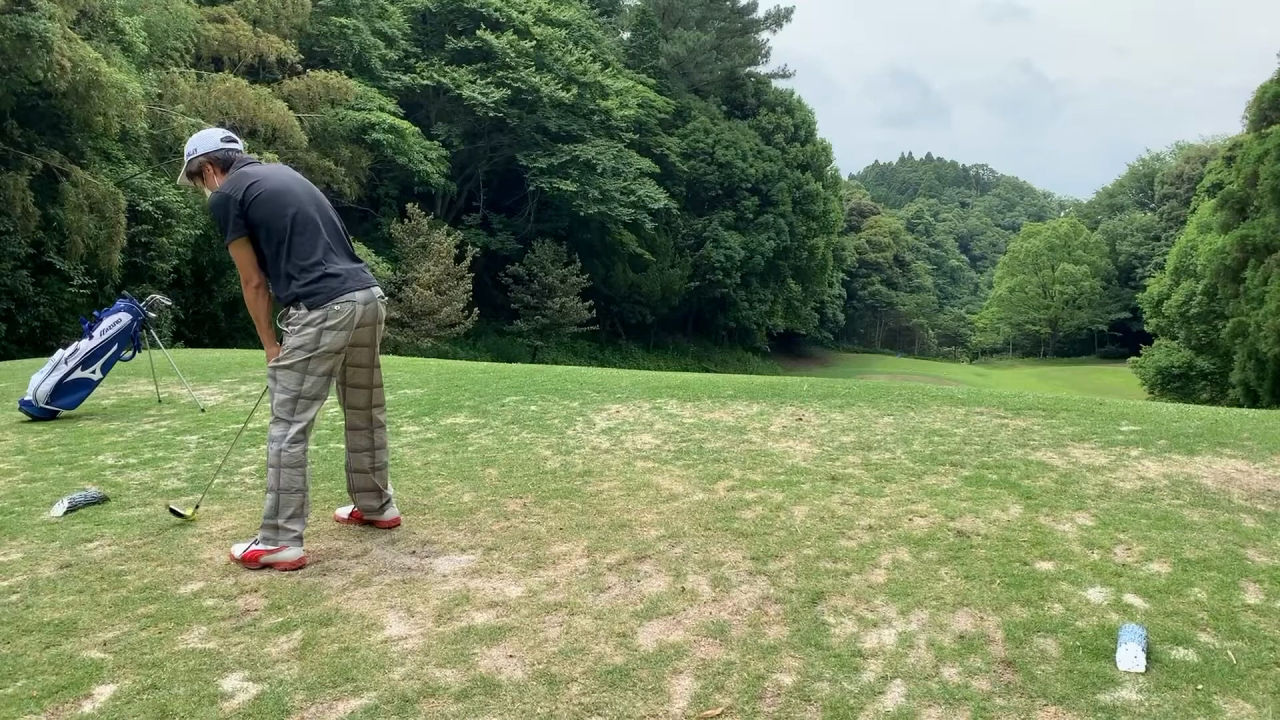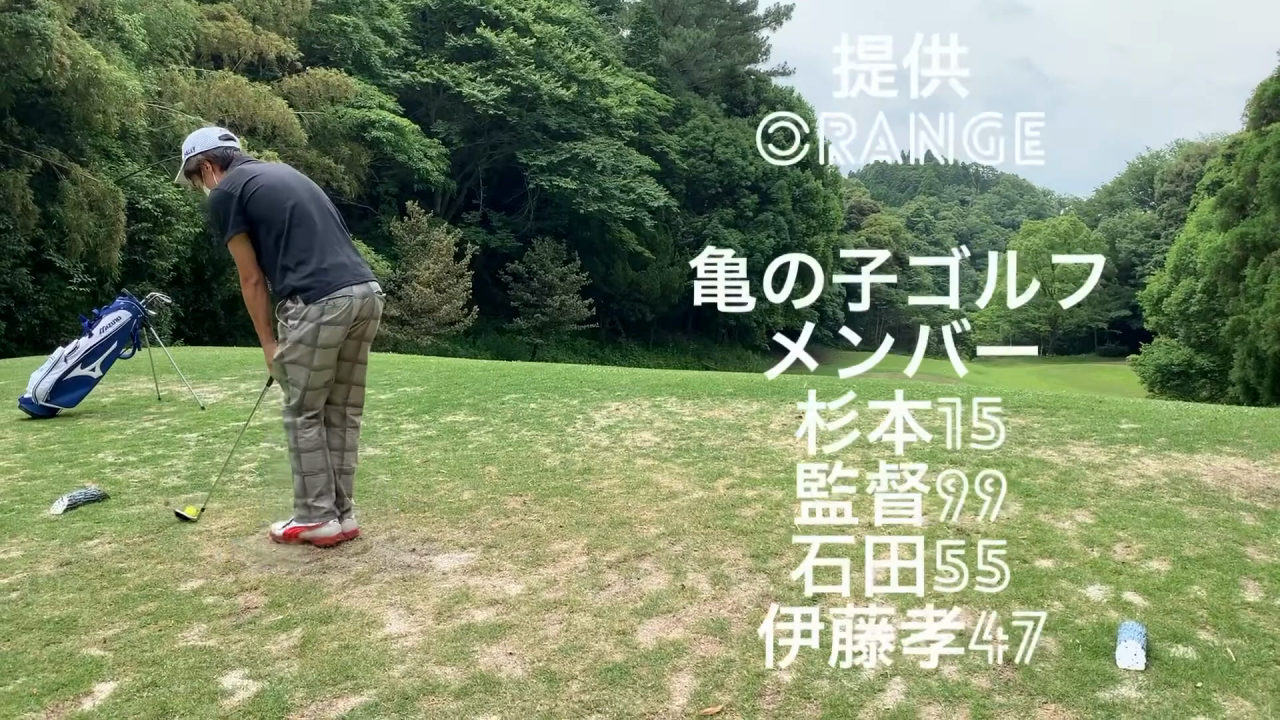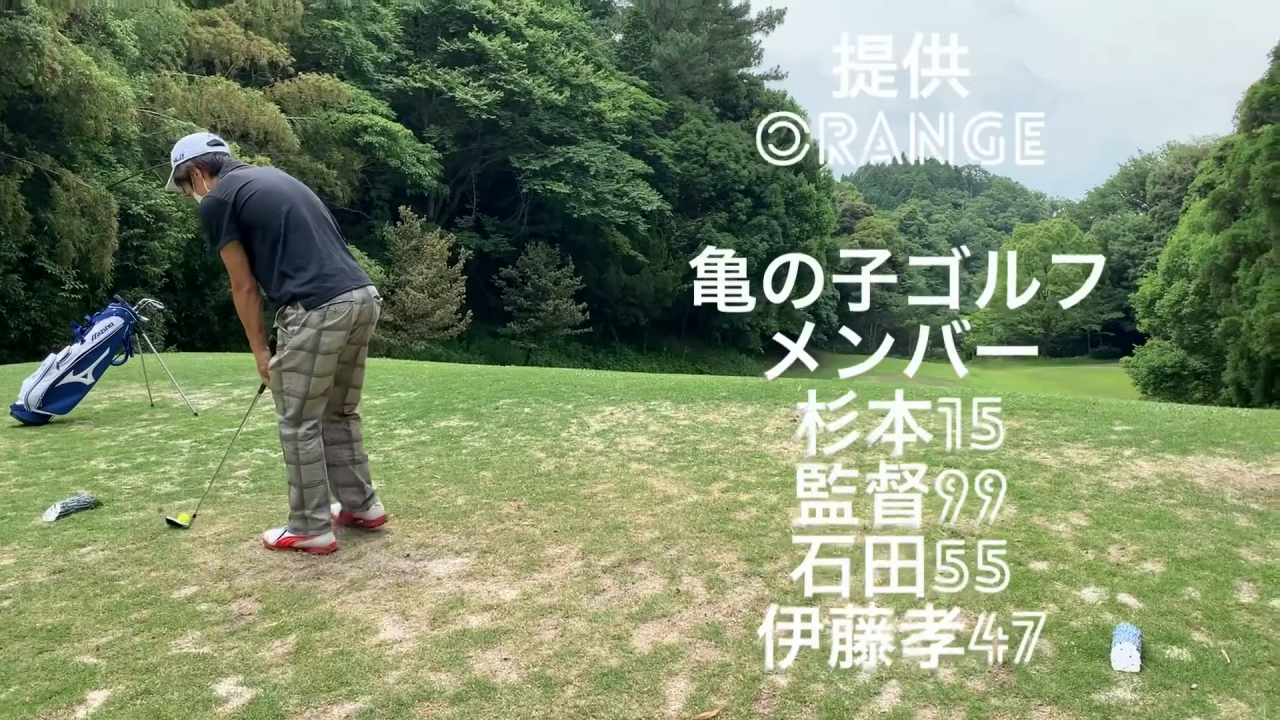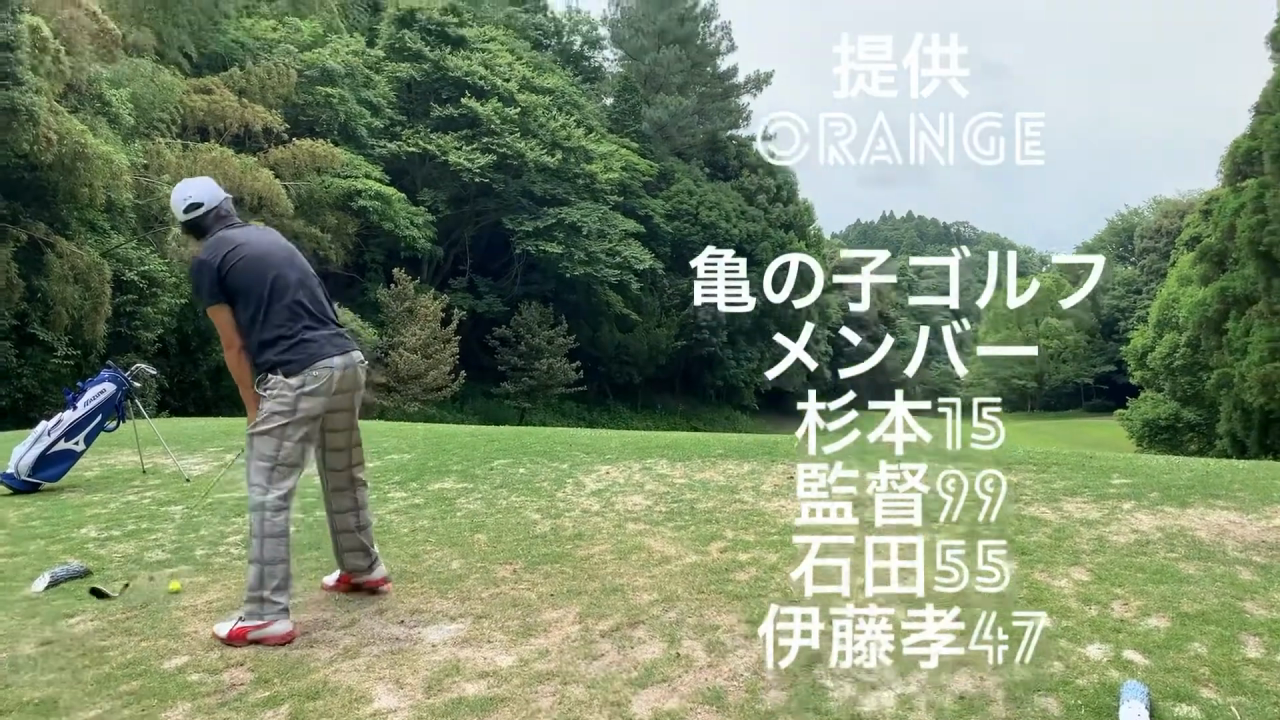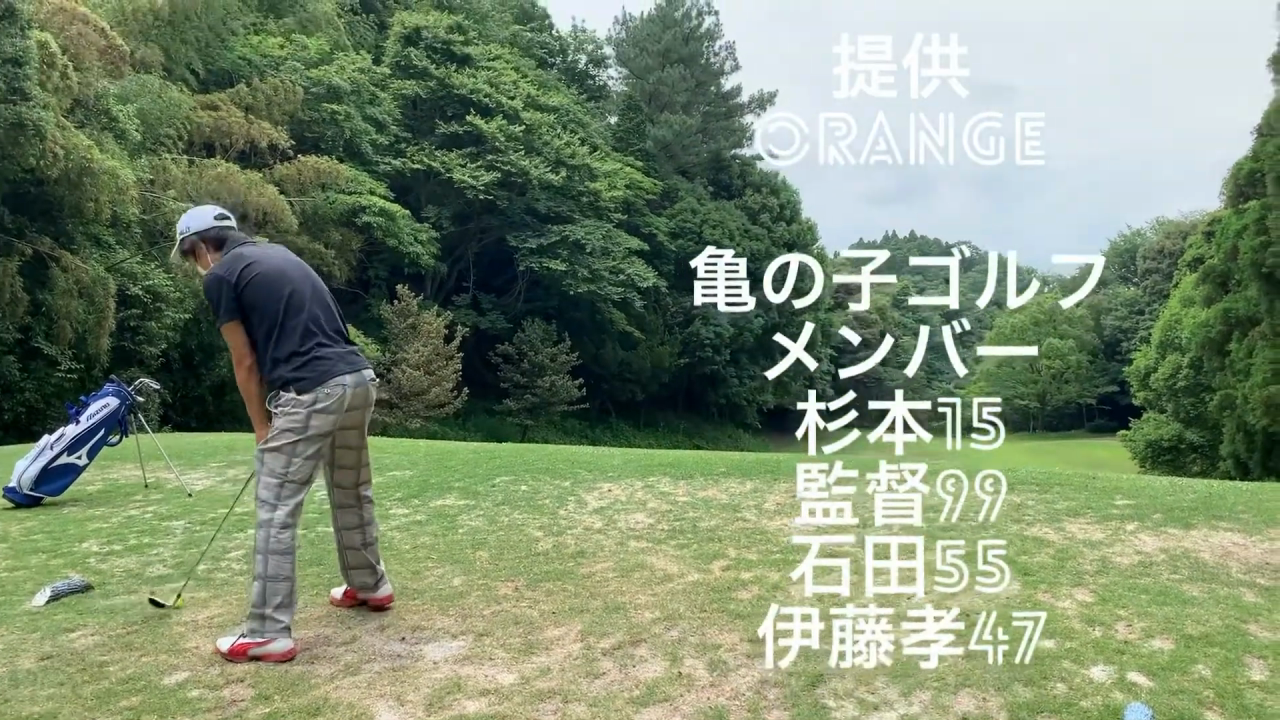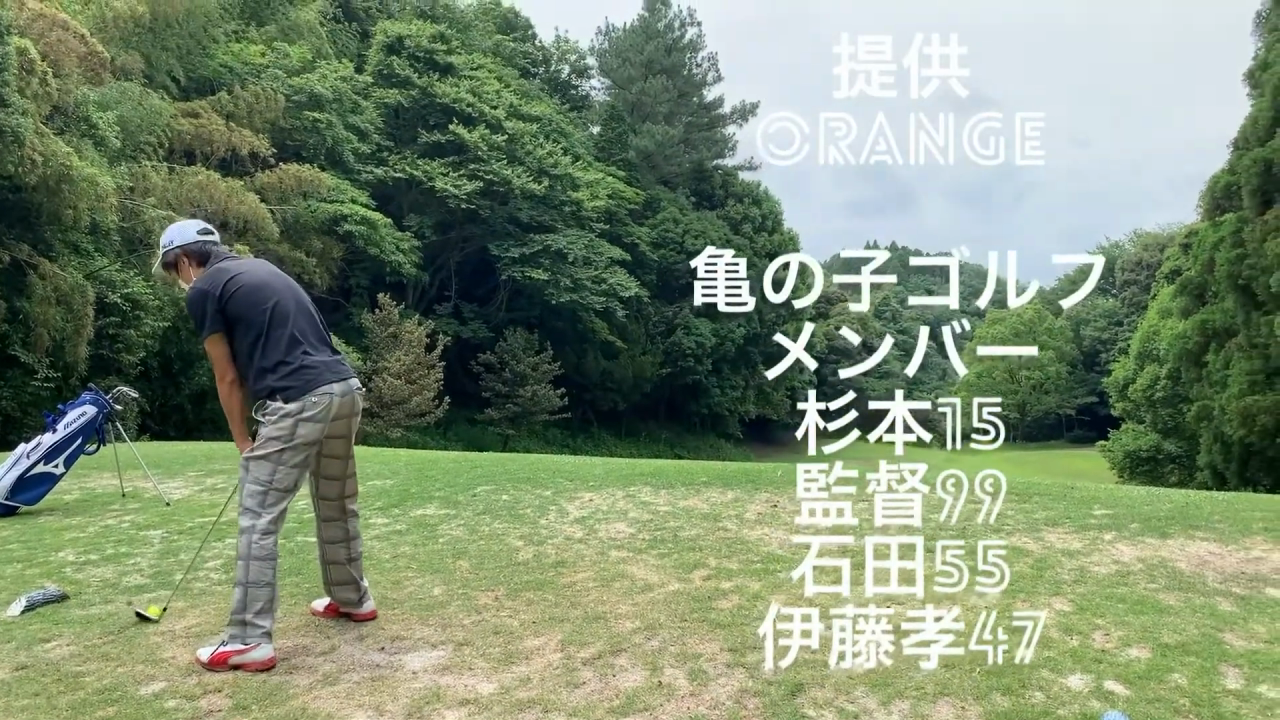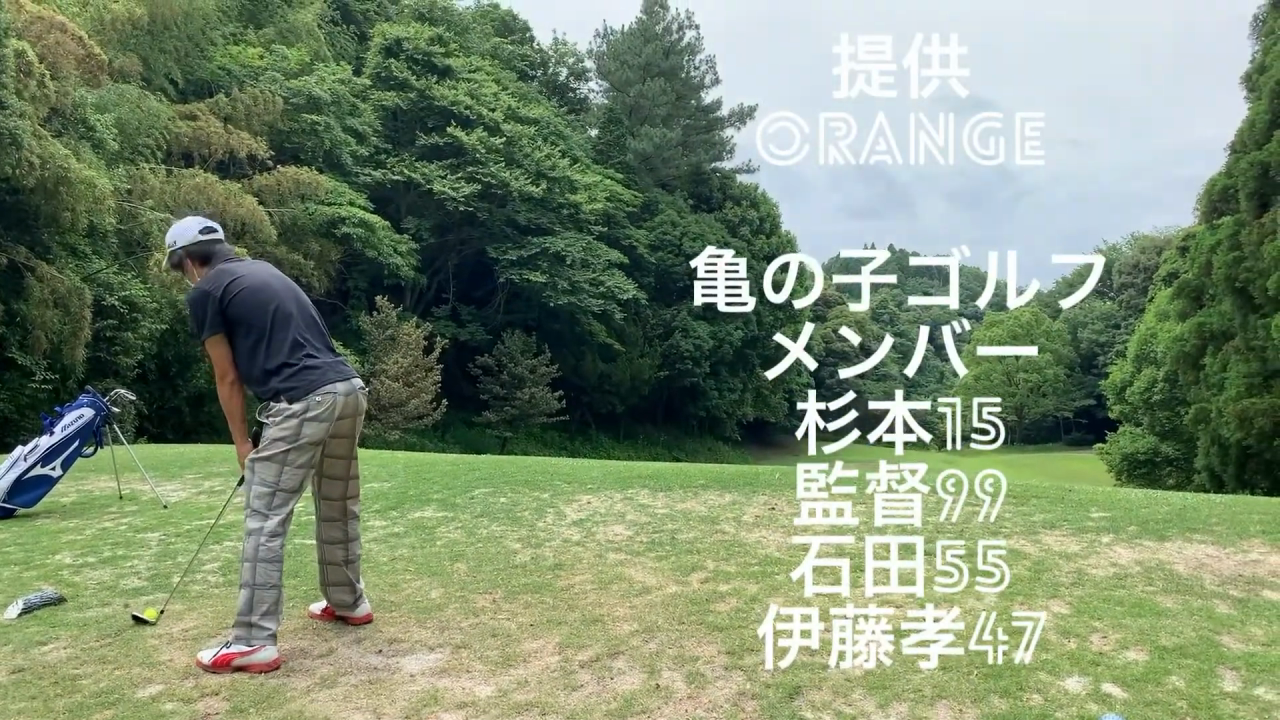
dt=0.7s
person 1, frame 1
left shoulder: (226, 196)
right shoulder: (284, 174)
left elbow: (254, 282)
left wrist: (270, 345)
right wrist: (277, 342)
left hip: (321, 311)
right hip: (368, 296)
left knee: (289, 427)
right knee: (365, 413)
left ankle: (281, 540)
right ankle: (376, 505)
person 1, frame 2
left shoulder: (225, 193)
right shoulder: (282, 173)
left elbow: (253, 279)
left wrist: (268, 342)
right wrist: (279, 339)
left hip: (318, 303)
right hip: (367, 292)
left knee: (303, 415)
right knee: (343, 414)
left ankle: (316, 517)
right ankle: (340, 513)
person 1, frame 3
left shoulder: (216, 200)
right shoulder: (273, 177)
left elbow: (244, 287)
left wrist: (260, 350)
right wrist: (277, 339)
left hip: (317, 310)
right hip: (363, 296)
left knee: (299, 423)
right knee: (341, 411)
left ankle: (311, 528)
right ankle: (361, 504)
person 1, frame 4
left shoulder: (206, 262)
right shoulder: (270, 236)
left elbow: (235, 346)
left wrist: (253, 405)
right wrist: (263, 401)
left hip: (298, 377)
right hip: (347, 361)
left knee: (268, 496)
right knee: (344, 476)
left ankle: (267, 615)
right ankle: (363, 567)
person 1, frame 5
left shoulder: (220, 277)
right shoulder: (278, 253)
left elbow: (246, 363)
left wrist: (261, 426)
right wrist: (269, 422)
left hip: (310, 395)
right hip: (358, 378)
left knee: (276, 513)
right knee: (352, 493)
left ankle: (269, 632)
right ankle: (370, 584)
person 1, frame 6
left shoulder: (203, 292)
right shoulder: (261, 268)
left elbow: (228, 377)
left wrist: (242, 440)
right wrist: (251, 439)
left hip: (298, 403)
right hip: (344, 388)
left knee: (257, 521)
right knee: (337, 506)
left ankle: (250, 640)
right ankle: (352, 598)
person 1, frame 7
left shoulder: (204, 293)
right shoulder: (263, 270)
left elbow: (228, 379)
left wrist: (241, 442)
left hip: (302, 404)
right hip: (348, 388)
left knee: (265, 523)
right knee: (339, 507)
left ankle: (254, 642)
right ankle: (348, 601)
